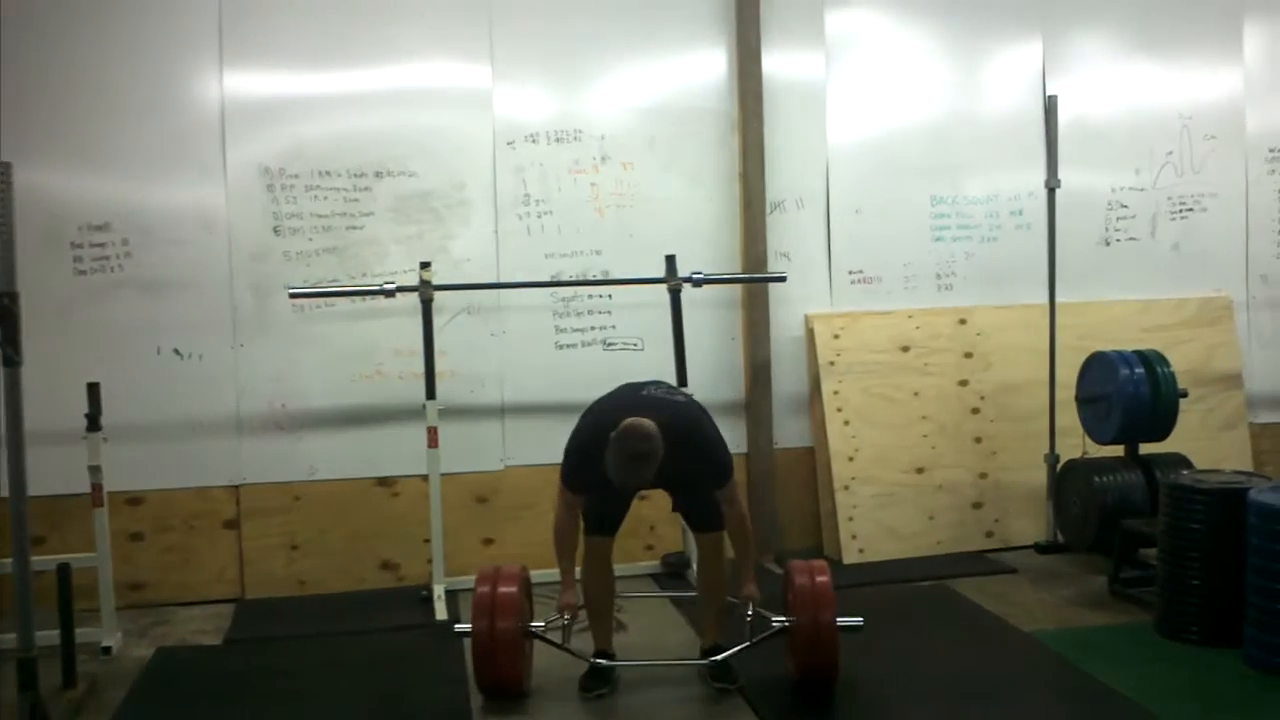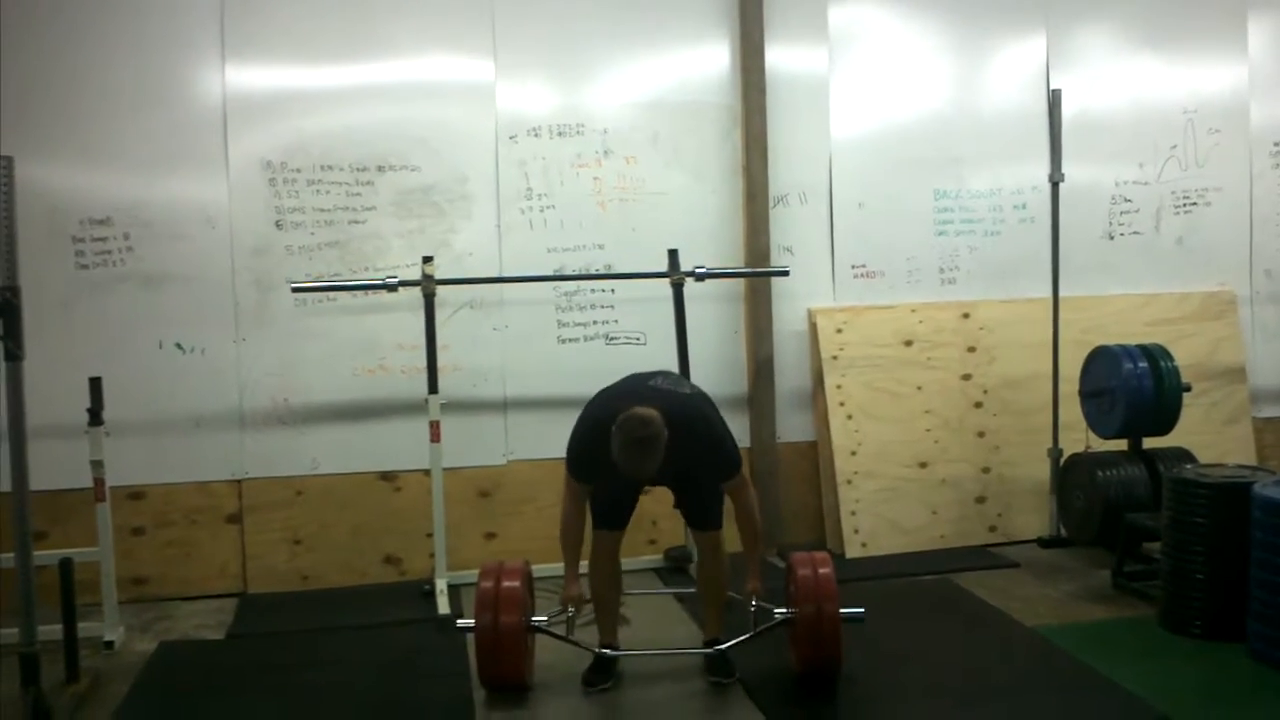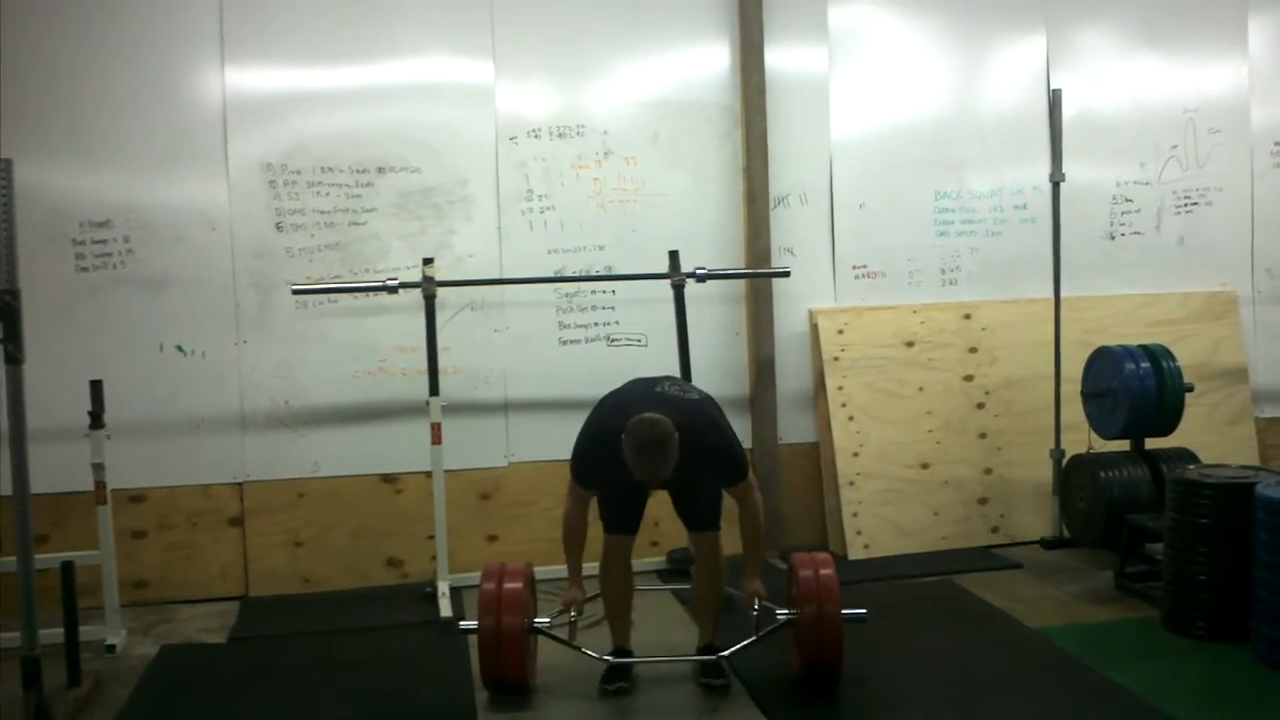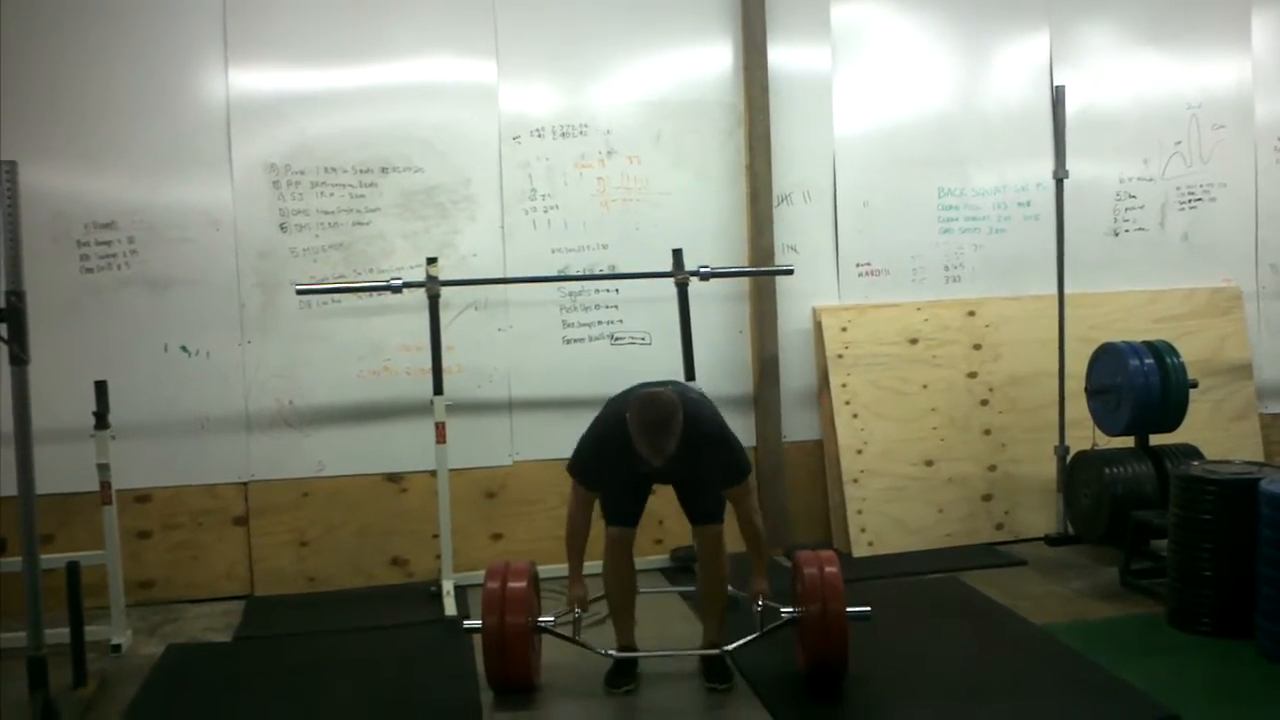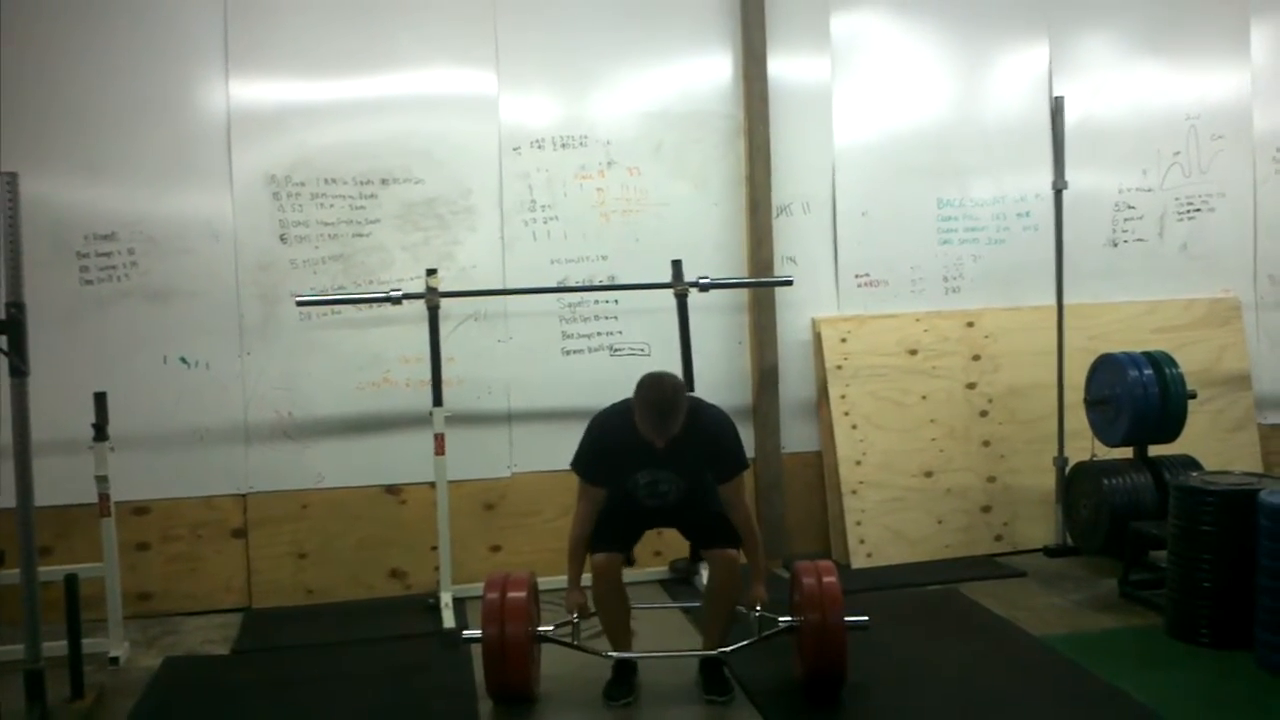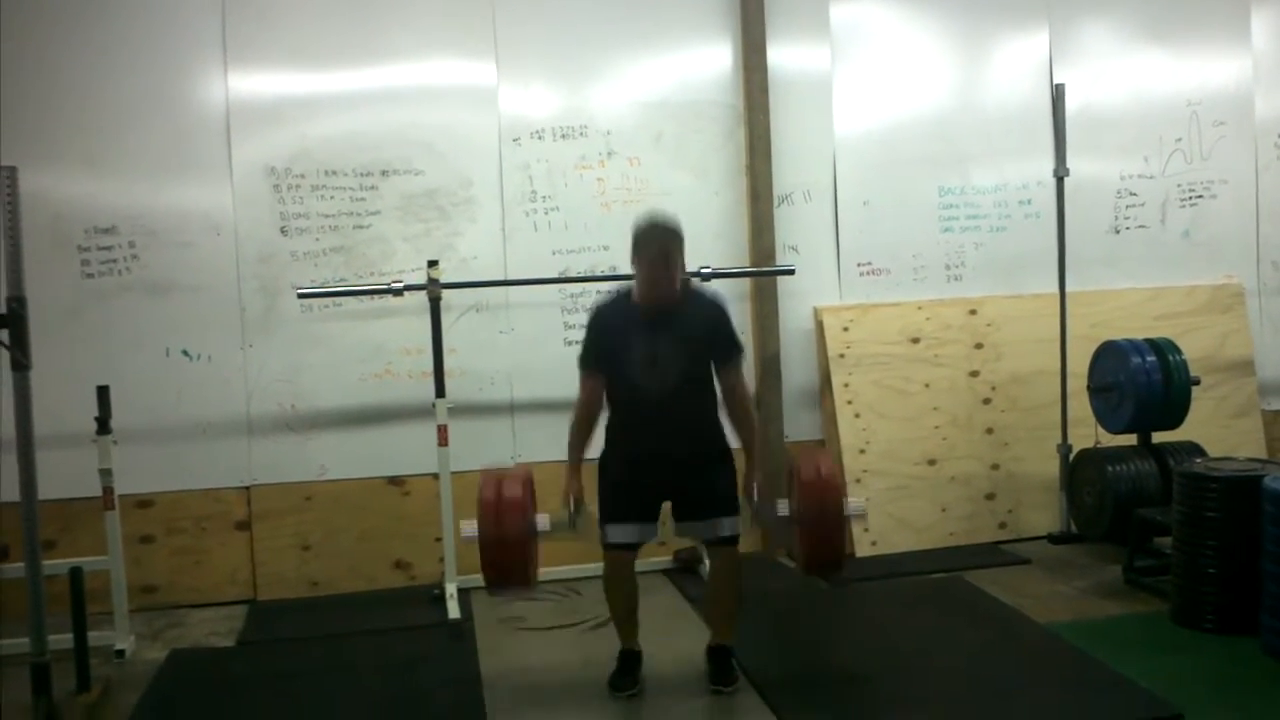
dt=0.7s
person 1, frame 1
left shoulder: (698, 436)
right shoulder: (587, 439)
left elbow: (732, 504)
right elbow: (568, 508)
left wrist: (747, 578)
right wrist: (568, 585)
left hip: (686, 462)
right hip: (608, 461)
left knee: (712, 542)
right knee: (596, 547)
left ankle: (712, 652)
right ankle: (603, 657)
person 1, frame 2
left shoulder: (704, 428)
right shoulder: (592, 429)
left elbow: (741, 493)
right elbow: (574, 499)
left wrist: (753, 573)
right wrist: (571, 578)
left hip: (691, 456)
left knee: (710, 540)
right knee: (605, 542)
left ankle: (714, 646)
right ankle: (607, 651)
person 1, frame 3
left shoulder: (712, 435)
right shoulder: (597, 437)
left elbow: (748, 497)
right elbow: (576, 505)
left wrist: (753, 575)
right wrist: (575, 581)
left knee: (707, 542)
right knee: (616, 546)
left ankle: (707, 650)
right ankle: (621, 652)
person 1, frame 4
left shoulder: (711, 430)
right shoulder: (604, 433)
left elbow: (744, 501)
right elbow: (581, 504)
left wrist: (759, 573)
right wrist: (575, 579)
left hip: (696, 463)
left knee: (710, 539)
right knee: (618, 541)
left ankle: (712, 649)
right ankle: (625, 651)
person 1, frame 5
left shoulder: (714, 426)
right shoulder: (606, 429)
left elbow: (736, 503)
right elbow: (587, 506)
left wrist: (757, 577)
right wrist: (574, 585)
left hip: (696, 497)
right hip: (626, 501)
left knee: (727, 559)
right knee: (603, 564)
left ankle: (711, 661)
right ankle: (624, 663)
person 1, frame 6
left shoulder: (708, 314)
right shoulder: (608, 319)
left elbow: (736, 391)
right elbow: (589, 399)
left wrist: (752, 462)
right wrist: (573, 472)
left hip: (700, 449)
right hip: (630, 452)
left knee: (724, 547)
right knee: (617, 556)
left ankle: (720, 650)
right ankle: (629, 654)
